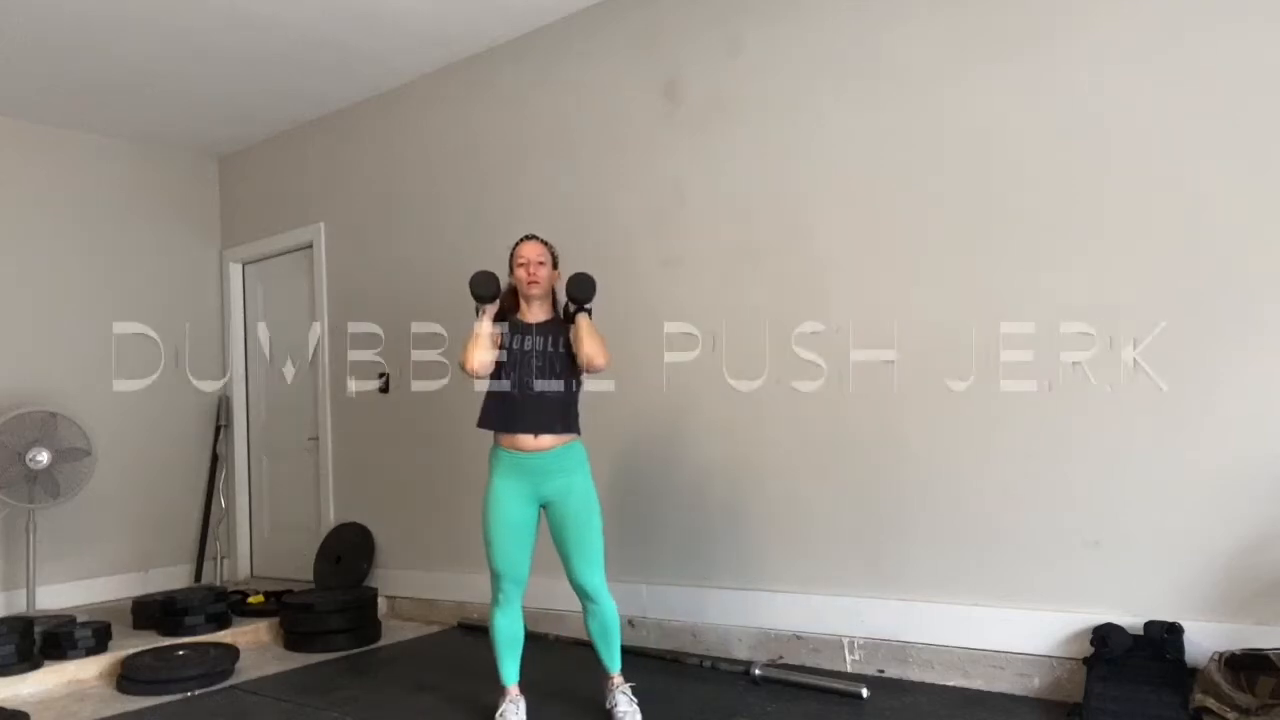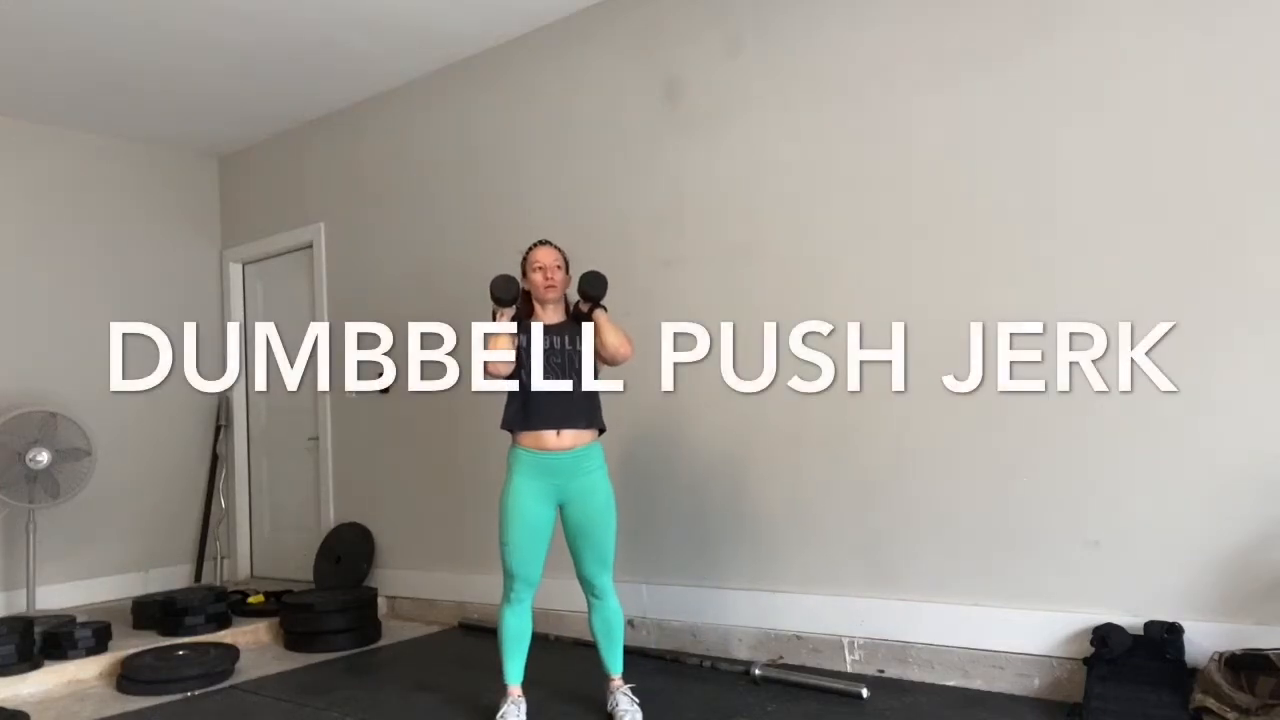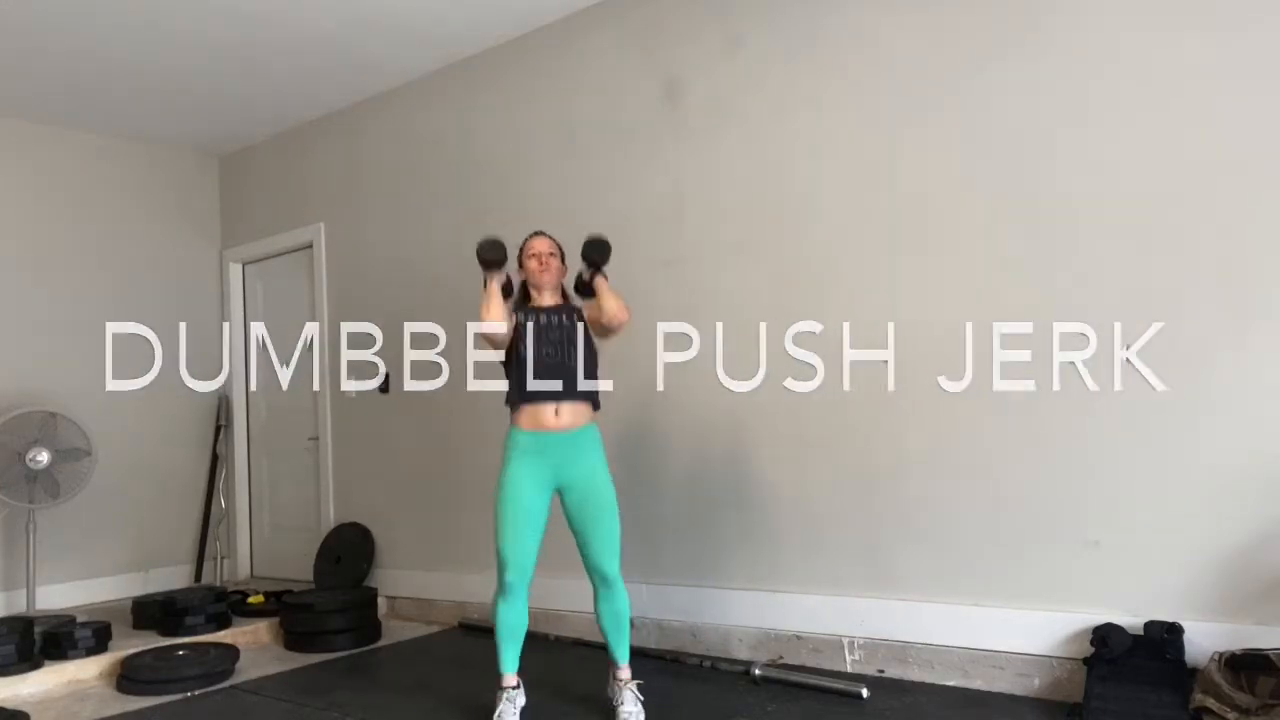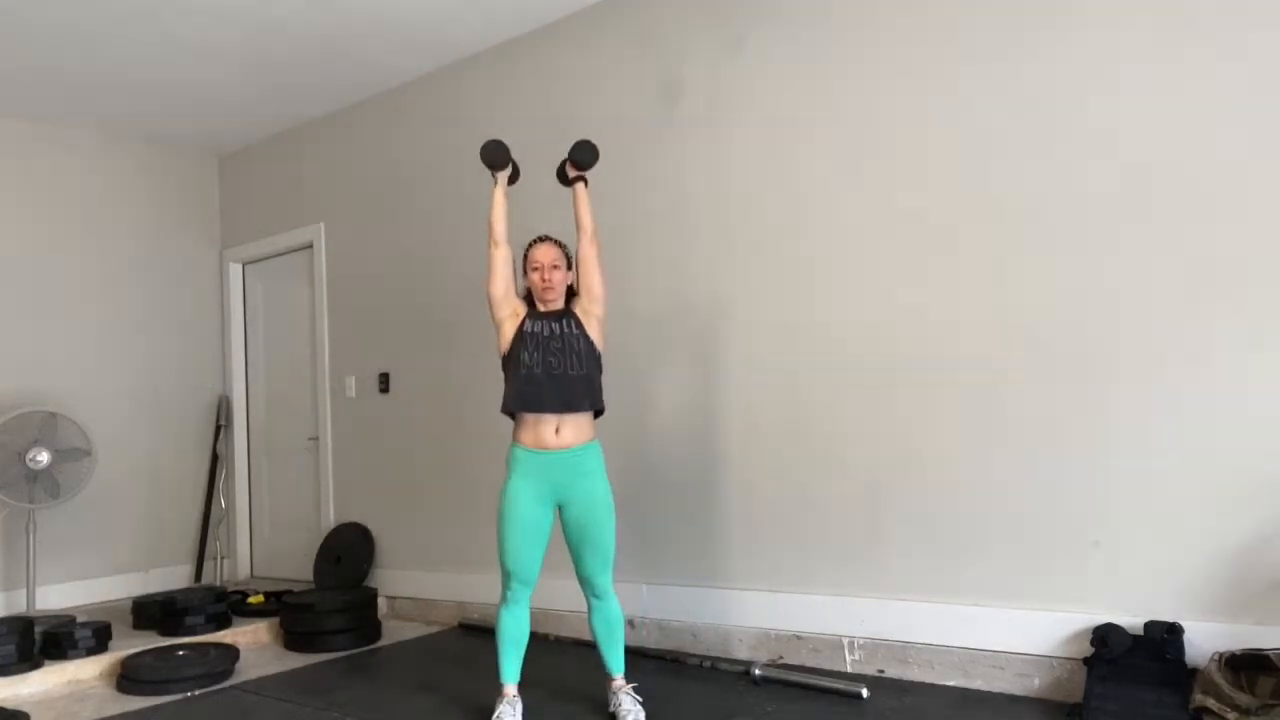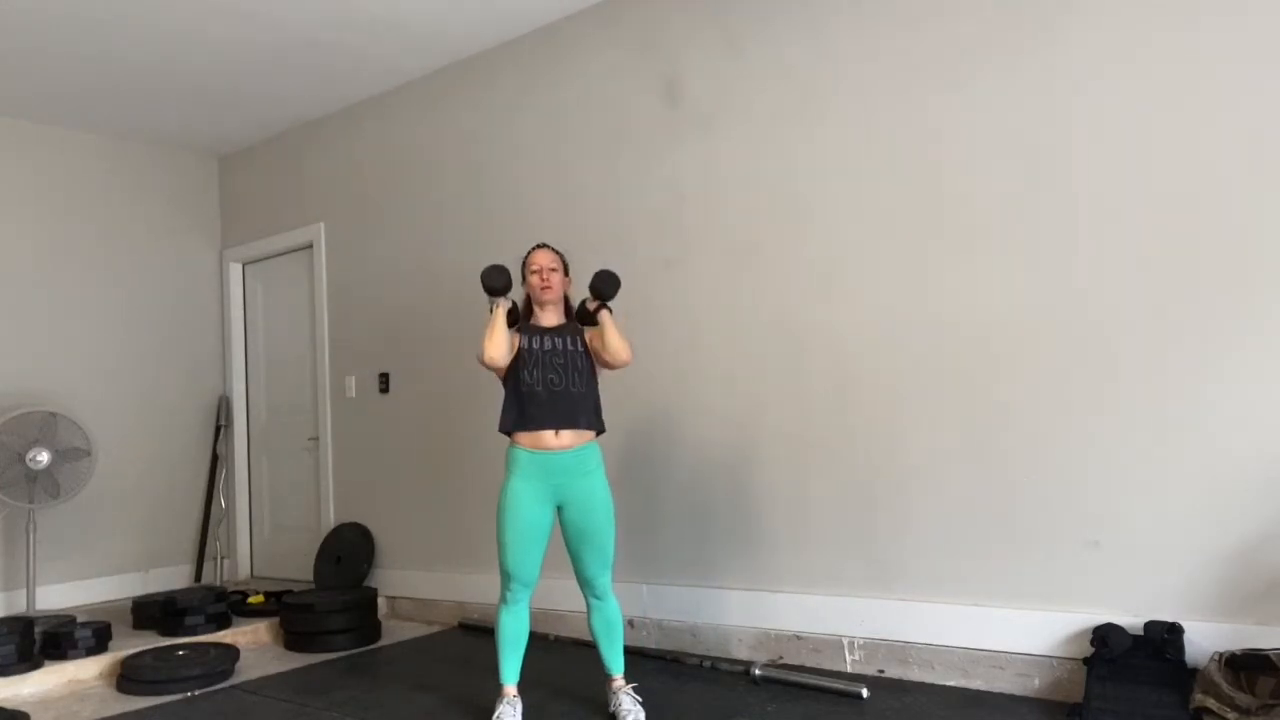
dt=1s
person 1, frame 1
left shoulder: (571, 329)
right shoulder: (499, 331)
left elbow: (596, 361)
right elbow: (475, 366)
left wrist: (580, 313)
right wrist: (486, 313)
left hip: (566, 467)
right hip: (509, 470)
left knee: (591, 584)
right knee: (507, 588)
person 1, frame 2
left shoulder: (585, 330)
right shoulder: (515, 331)
left elbow: (621, 352)
right elbow: (496, 367)
left wrist: (595, 309)
right wrist: (503, 316)
left hip: (585, 467)
right hip: (529, 469)
left knee: (599, 583)
right knee: (519, 587)
person 1, frame 3
left shoulder: (583, 316)
right shoulder: (515, 321)
left elbow: (619, 318)
right elbow: (492, 325)
left wrist: (597, 282)
right wrist: (494, 284)
left hip: (583, 452)
right hip: (527, 454)
left knee: (606, 572)
right knee: (513, 578)
left ankle: (622, 678)
person 1, frame 4
left shoulder: (586, 317)
right shoulder: (513, 320)
left elbow: (589, 241)
right elbow: (498, 246)
left wrist: (577, 183)
right wrist: (501, 184)
left hip: (584, 467)
right hip: (527, 469)
left knee: (598, 585)
right knee: (517, 588)
person 1, frame 5
left shoulder: (587, 336)
right shoulder: (514, 337)
left elbow: (621, 358)
right elbow: (492, 359)
left wrist: (602, 310)
right wrist: (499, 307)
left hip: (583, 468)
right hip: (527, 470)
left knee: (598, 585)
right knee: (516, 588)
